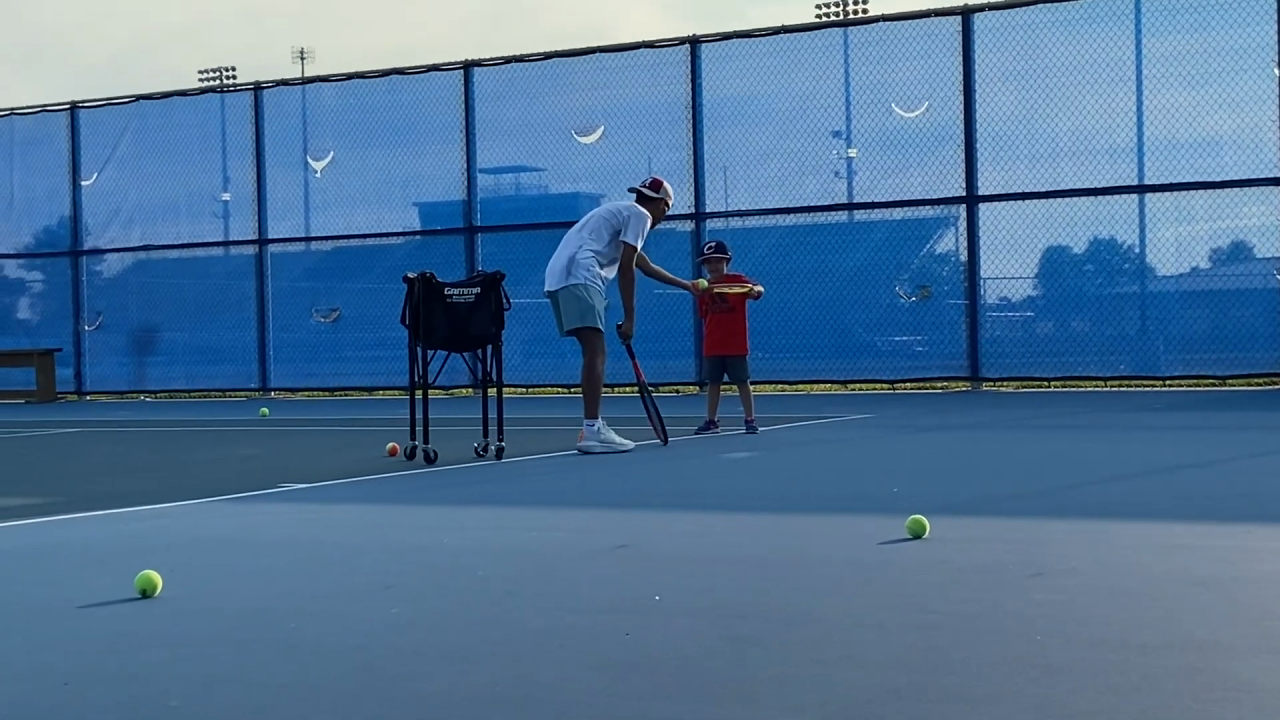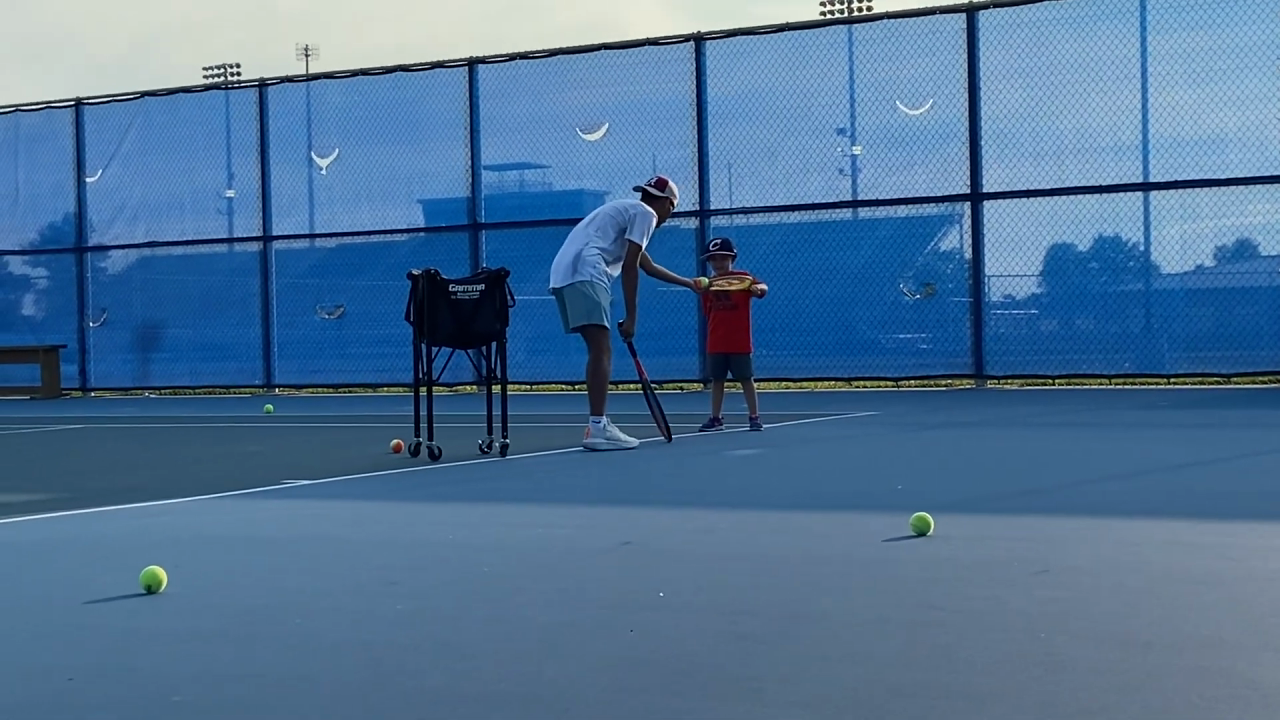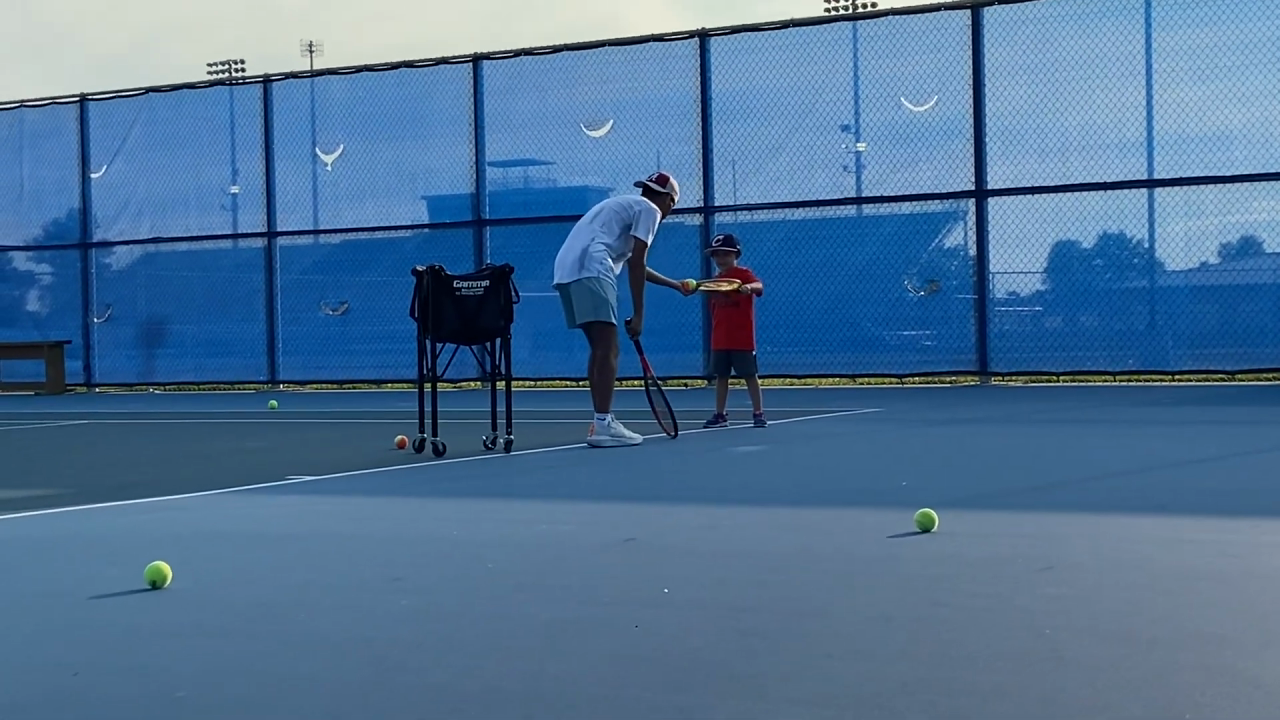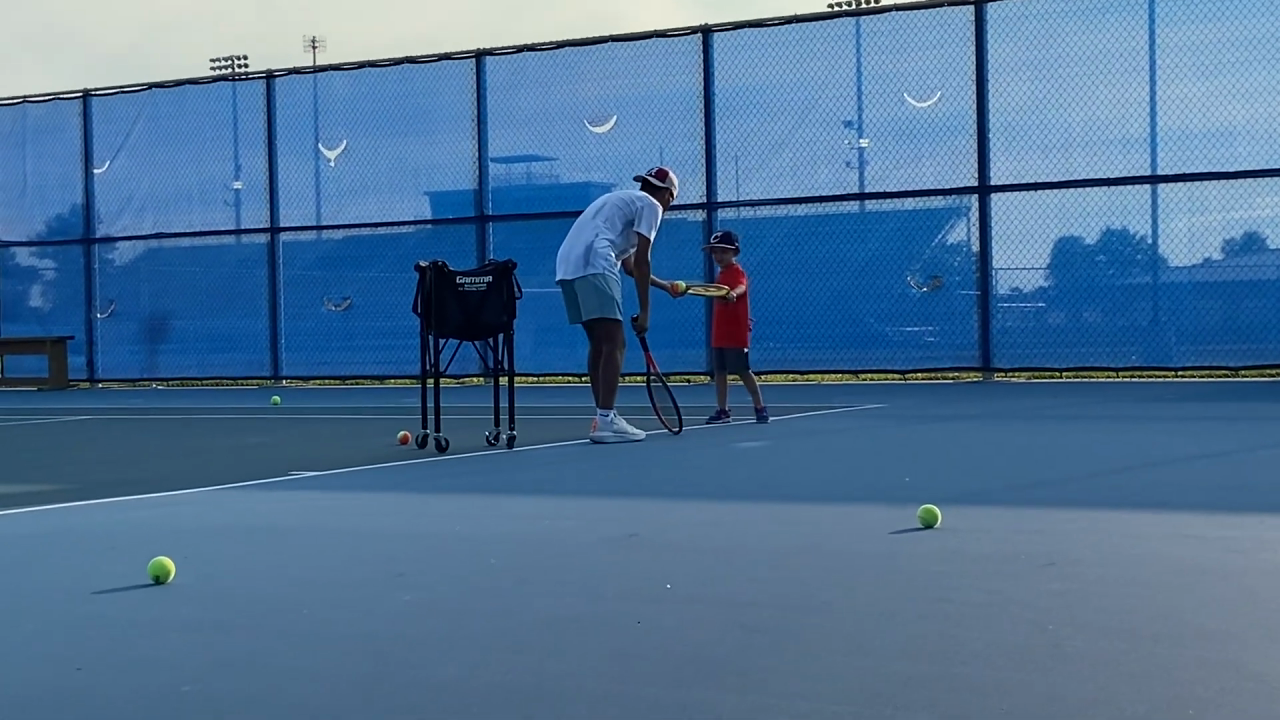
dt=0.4s
person 1, frame 1
left shoulder: (621, 213)
right shoulder: (640, 215)
left elbow: (646, 266)
right elbow: (626, 269)
left wrist: (685, 285)
right wrist: (629, 318)
left hip: (559, 277)
right hip: (579, 277)
left knee: (593, 354)
right knee: (596, 354)
left ankle: (593, 428)
right ankle: (592, 431)
person 1, frame 2
left shoulder: (626, 211)
right shoulder: (646, 214)
left elbow: (646, 266)
right elbow: (630, 268)
left wrist: (688, 283)
right wrist: (631, 317)
left hip: (563, 274)
right hip: (584, 275)
left knee: (598, 351)
right knee: (602, 351)
left ankle: (598, 426)
right ankle: (598, 428)
person 1, frame 3
left shoulder: (625, 206)
right shoulder: (649, 209)
left elbow: (634, 266)
right elbow: (637, 264)
left wrist: (675, 285)
right wrist: (638, 314)
left hip: (566, 270)
right hip: (590, 271)
left knee: (600, 348)
right knee: (609, 348)
left ankle: (602, 422)
right ankle: (603, 426)
person 1, frame 4
left shoulder: (623, 200)
right shoulder: (651, 205)
left elbow: (629, 264)
right elbow: (642, 261)
left wrist: (665, 286)
right wrist: (644, 310)
left hip: (568, 266)
right hip: (593, 266)
left knee: (599, 344)
right knee: (614, 344)
left ankle: (603, 418)
right ankle: (605, 422)
person 2, frame 1
left shoulder: (737, 280)
left elbow: (759, 289)
right elbow: (705, 316)
left wrist: (755, 289)
left hip: (736, 344)
right hip: (712, 346)
left knee: (742, 381)
right knee: (713, 382)
left ankle: (750, 420)
right ankle: (711, 421)
person 2, frame 2
left shoulder: (742, 277)
left elbow: (763, 288)
right elbow: (709, 313)
left wrist: (757, 288)
left hip: (740, 341)
right hip: (716, 343)
left knee: (746, 378)
right knee: (717, 379)
left ankle: (754, 417)
right ankle: (716, 418)
person 2, frame 3
left shoulder: (743, 273)
left elbow: (758, 286)
left wrist: (748, 287)
left hip: (743, 337)
right hip: (720, 339)
left knee: (750, 375)
right knee: (721, 376)
left ankle: (758, 413)
right ankle: (720, 415)
person 2, frame 4
left shoulder: (736, 271)
right shoulder: (721, 274)
left elbow: (741, 287)
left wrist: (733, 293)
left hip: (736, 333)
right hip: (720, 334)
left knee: (742, 370)
right knee: (719, 371)
left ankle: (759, 406)
right ankle: (723, 411)
